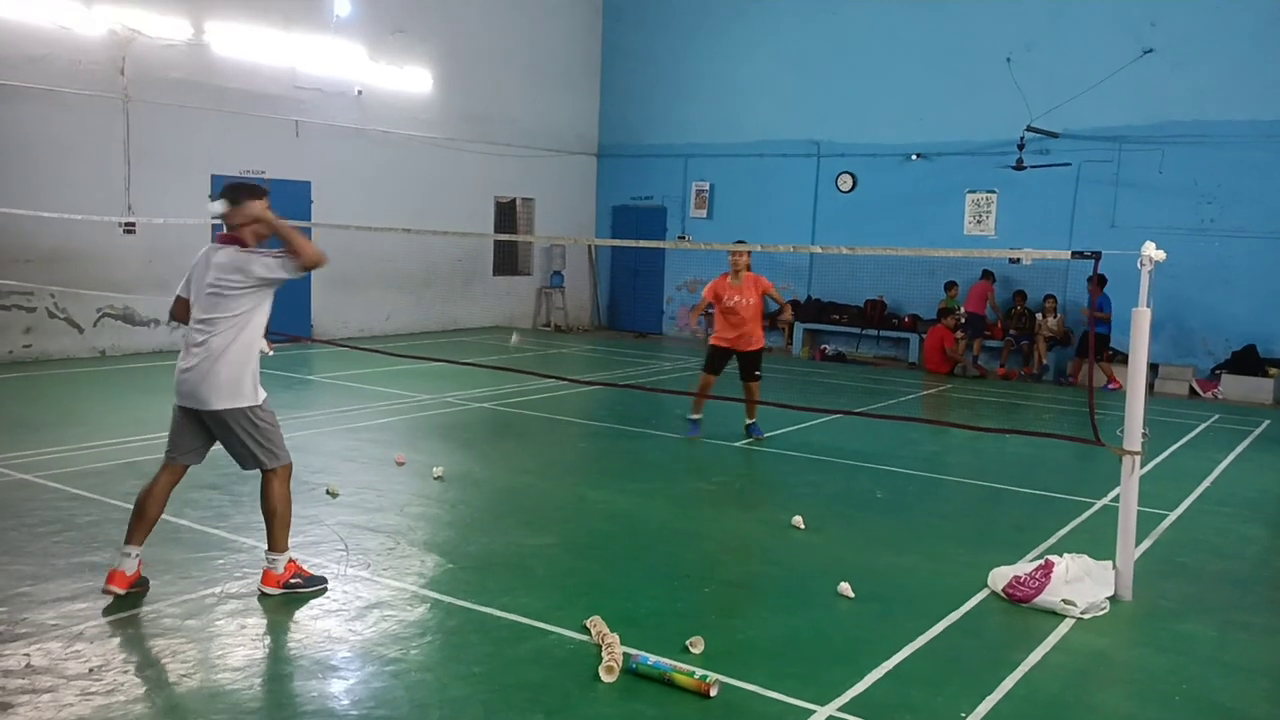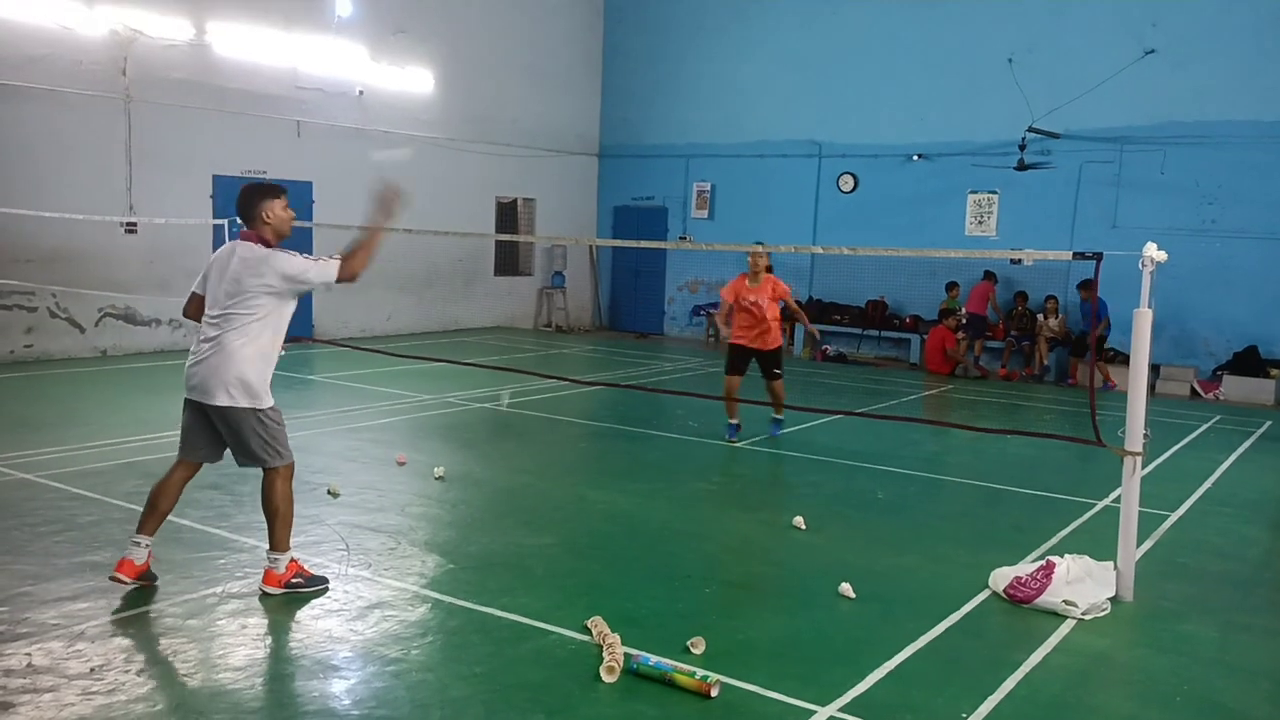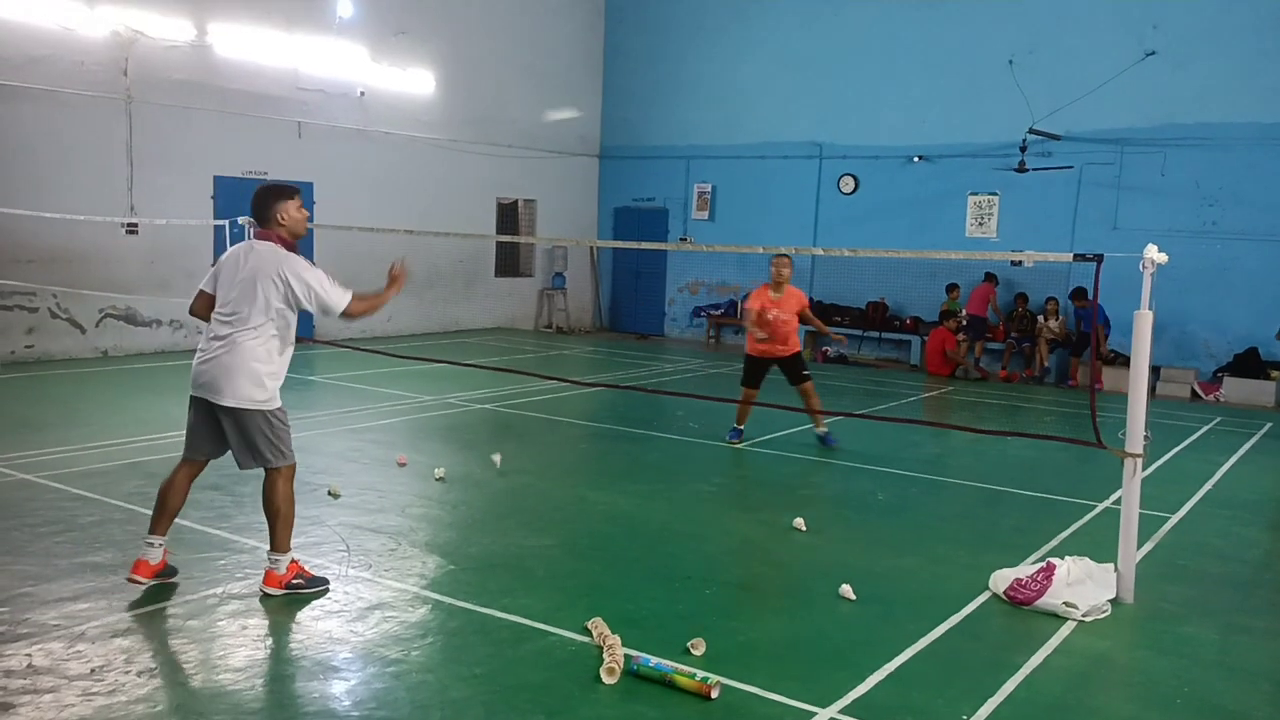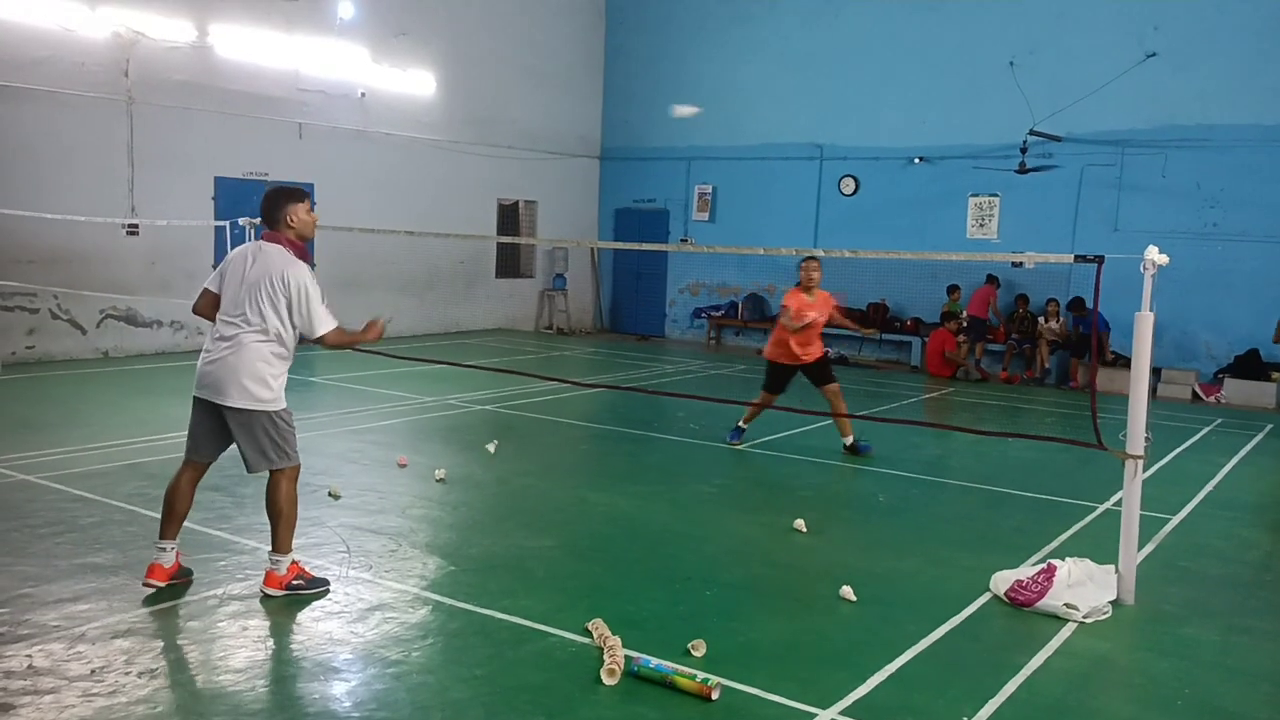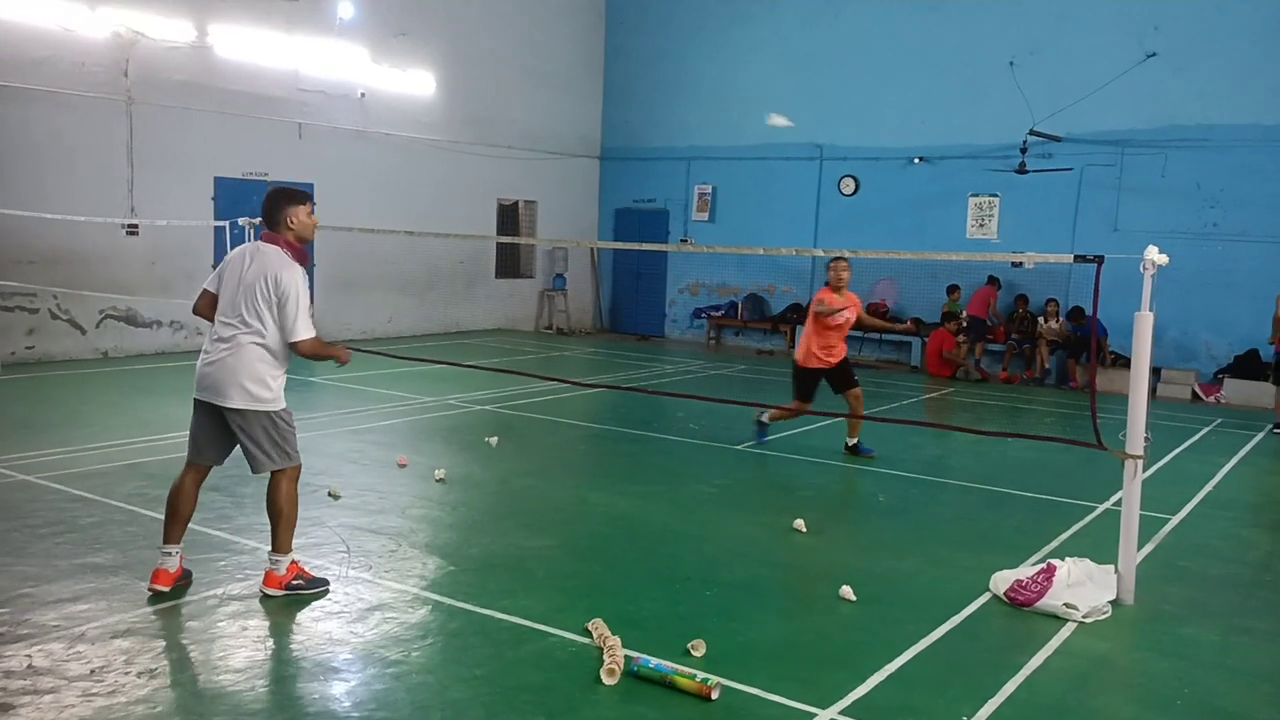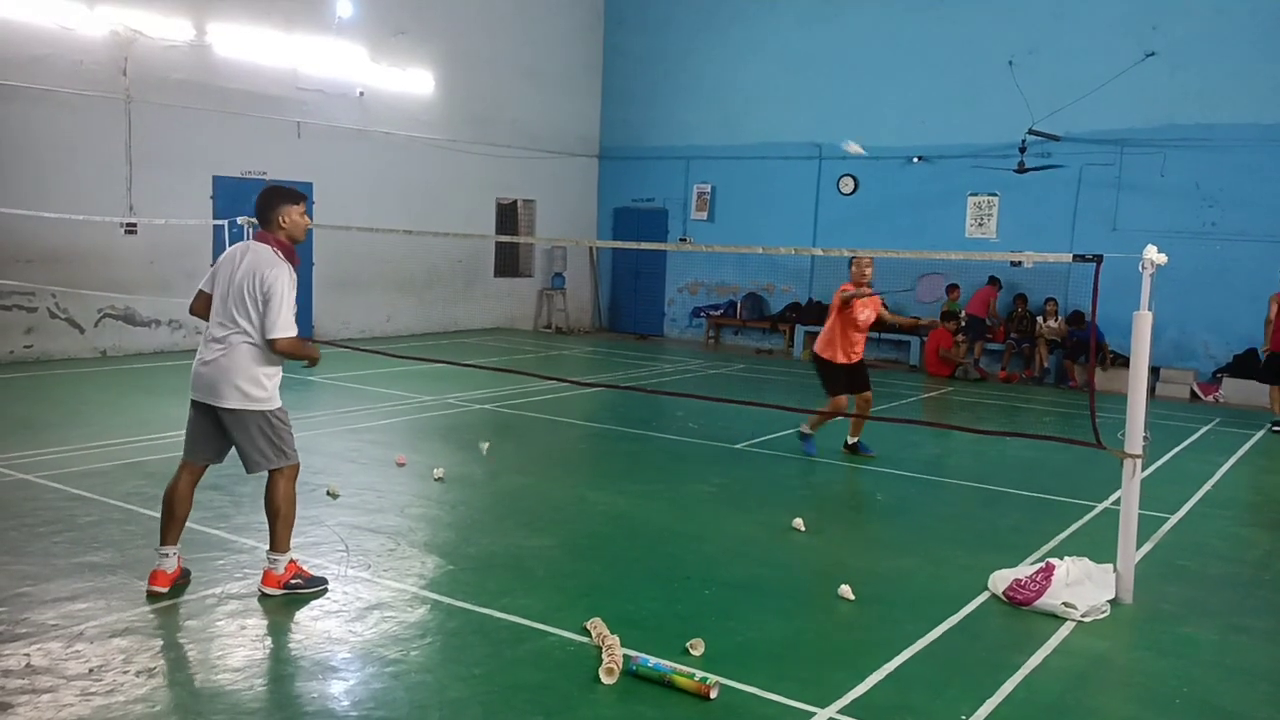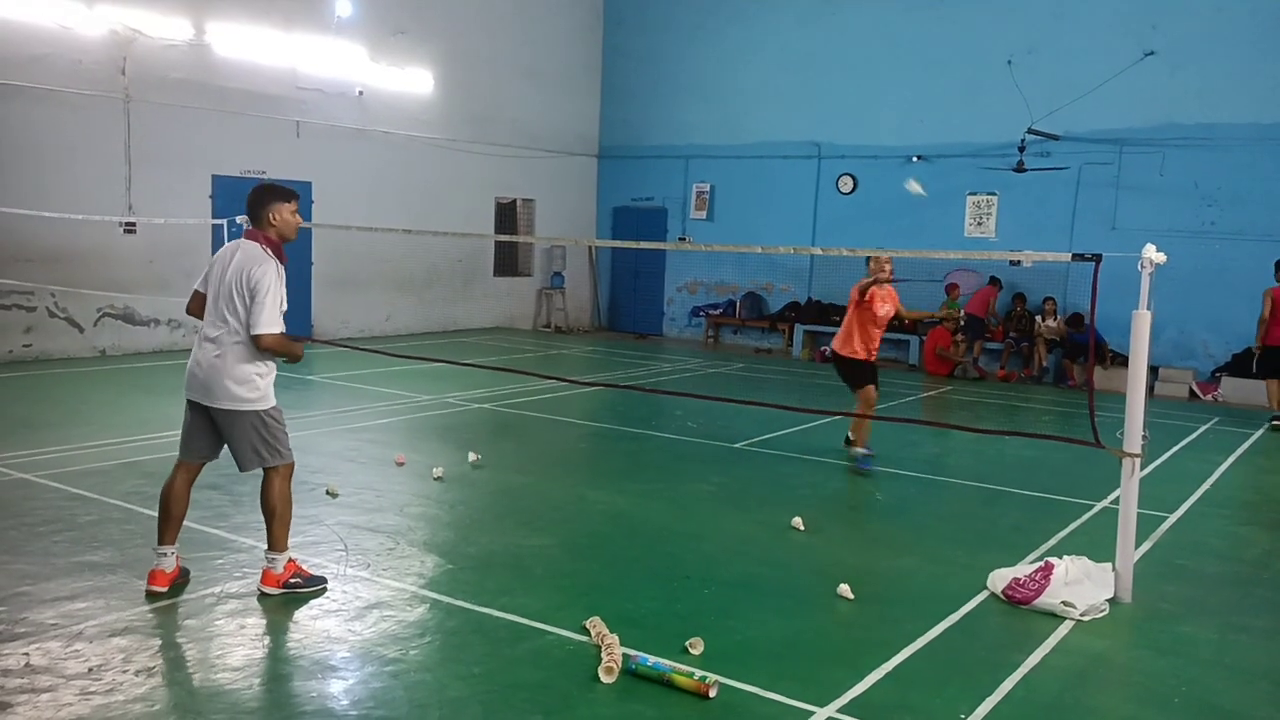
dt=0.1s
person 1, frame 1
left shoulder: (207, 258)
right shoulder: (250, 262)
left elbow: (179, 312)
right elbow: (314, 259)
right wrist: (268, 221)
left hip: (192, 385)
right hip: (233, 391)
left knee: (171, 470)
right knee: (278, 469)
left ankle: (125, 568)
right ankle: (278, 569)
person 1, frame 2
left shoulder: (222, 255)
right shoulder: (280, 264)
left elbow: (192, 310)
right elbow: (350, 269)
right wrist: (381, 217)
left hip: (200, 380)
right hip: (240, 388)
left knee: (185, 465)
right knee: (279, 469)
left ankle: (134, 557)
right ankle: (279, 569)
person 1, frame 3
left shoulder: (234, 254)
right shoulder: (293, 268)
left elbow: (199, 308)
right elbow: (353, 308)
right wrist: (392, 287)
left hip: (208, 378)
right hip: (249, 388)
left knee: (190, 464)
right knee: (281, 470)
left ankle: (150, 558)
right ankle: (280, 570)
person 1, frame 4
left shoulder: (240, 254)
right shoulder: (295, 271)
left elbow: (203, 307)
right elbow: (328, 336)
right wrist: (367, 334)
left hip: (211, 379)
right hip: (254, 387)
left knee: (194, 466)
right knee: (284, 470)
left ankle: (163, 561)
right ankle: (281, 570)
person 1, frame 5
left shoulder: (239, 255)
right shoulder: (289, 273)
left elbow: (202, 307)
right elbow: (304, 345)
right wrist: (337, 352)
left hip: (211, 380)
right hip: (252, 389)
left knee: (195, 468)
right knee: (286, 470)
left ankle: (167, 566)
right ankle: (280, 571)
person 1, frame 6
left shoulder: (234, 254)
right shoulder: (278, 270)
left elbow: (199, 307)
right elbow: (282, 343)
right wrist: (311, 353)
left hip: (208, 380)
right hip: (249, 389)
left knee: (190, 468)
right knee: (284, 469)
left ankle: (165, 566)
right ankle: (278, 569)
person 1, frame 7
left shoulder: (227, 252)
right shoulder: (267, 267)
left elbow: (195, 307)
right elbow: (266, 339)
right wrist: (295, 350)
left hip: (202, 380)
right hip: (242, 388)
left knee: (186, 467)
right knee: (279, 468)
left ankle: (164, 566)
right ankle: (277, 569)
person 2, frame 1
left shoulder: (758, 282)
right shoulder: (717, 283)
left elbow: (783, 303)
right elbow: (700, 307)
left wrist: (786, 313)
right wrist: (693, 321)
left hip: (751, 343)
right hip: (721, 341)
left knee: (751, 387)
right knee: (706, 382)
left ankle: (751, 423)
right ankle: (694, 418)
person 2, frame 2
left shoulder: (776, 285)
right shoulder: (735, 284)
left elbow: (794, 309)
right elbow: (721, 312)
left wrist: (808, 326)
right wrist: (722, 327)
left hip: (769, 342)
right hip: (740, 340)
left knee: (774, 386)
right knee: (731, 384)
left ankle: (778, 416)
right ankle: (733, 423)
person 2, frame 3
left shoulder: (797, 296)
right shoulder: (758, 295)
left elbow: (810, 319)
right elbow: (748, 322)
left wrist: (831, 335)
right wrist: (756, 333)
left hip: (789, 350)
right hip: (759, 351)
left knee: (808, 389)
right knee: (748, 395)
left ankle: (822, 431)
right ankle: (738, 428)
person 2, frame 4
left shoulder: (826, 298)
right shoulder: (792, 297)
left elbow: (836, 319)
right elbow: (784, 322)
left wrist: (860, 329)
right wrist: (802, 324)
left hip: (813, 355)
right hip: (782, 355)
left knee: (834, 393)
right knee: (766, 400)
left ankle: (850, 442)
right ankle: (741, 426)
person 2, frame 5
left shoulder: (853, 299)
right shoulder: (823, 297)
left elbow: (867, 320)
right elbow: (820, 311)
left wrist: (896, 327)
right wrist: (842, 307)
left hip: (837, 357)
right hip: (809, 360)
left knee: (856, 396)
right knee: (800, 408)
left ankle: (852, 443)
right ankle: (765, 419)
person 2, frame 6
left shoulder: (874, 298)
right shoulder: (845, 292)
left elbow: (888, 318)
right elbow: (846, 296)
left wrist: (917, 322)
right wrist: (860, 293)
left hip: (854, 356)
right hip: (830, 355)
left knee: (866, 400)
right knee: (839, 405)
left ankle: (852, 441)
right ankle: (807, 430)
person 2, frame 7
left shoulder: (890, 293)
right shoulder: (864, 289)
left elbow: (905, 314)
right elbow: (862, 288)
left wrist: (935, 315)
right wrist: (875, 279)
left hip: (868, 354)
right hip: (847, 352)
left knee: (870, 399)
right knee: (868, 399)
left ankle: (853, 437)
right ankle: (859, 449)
